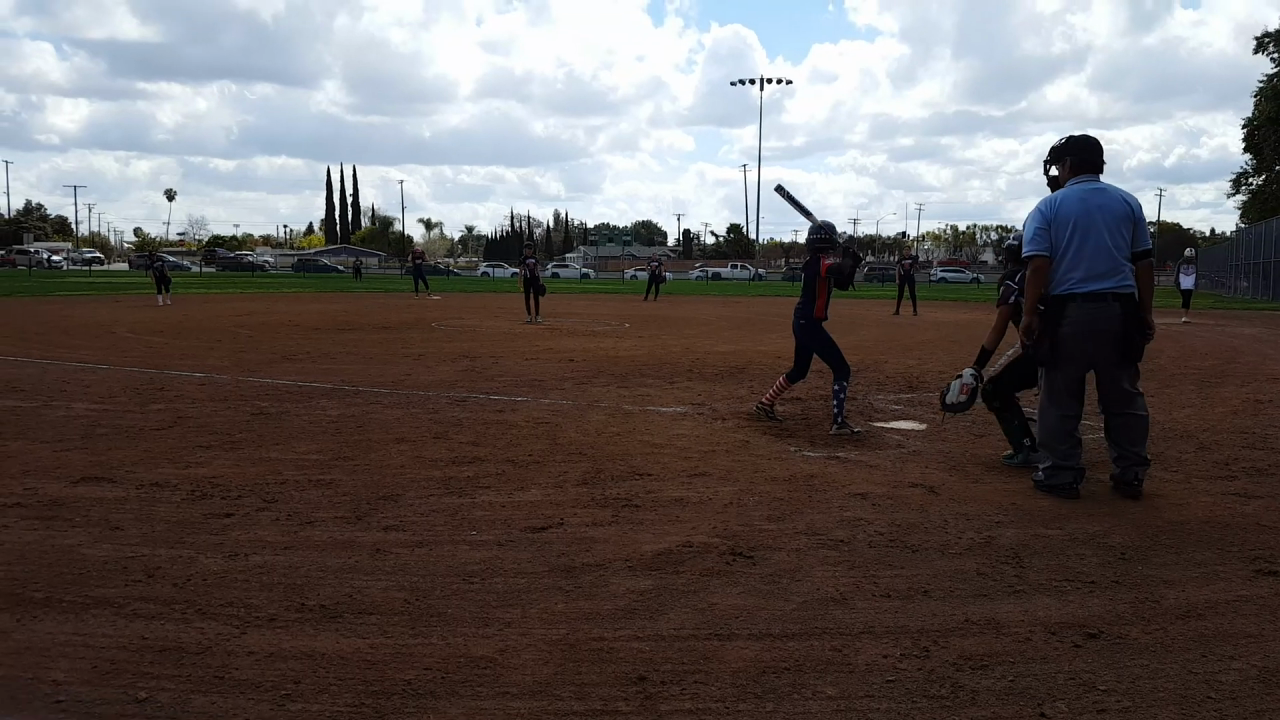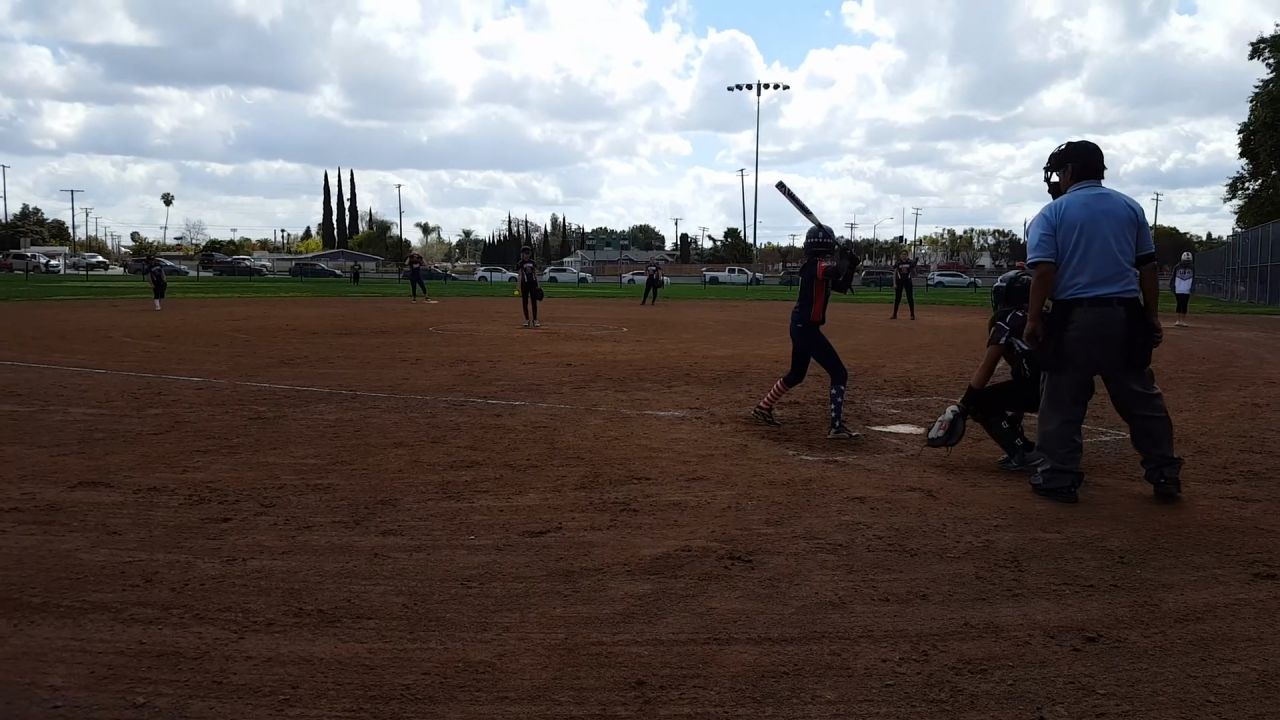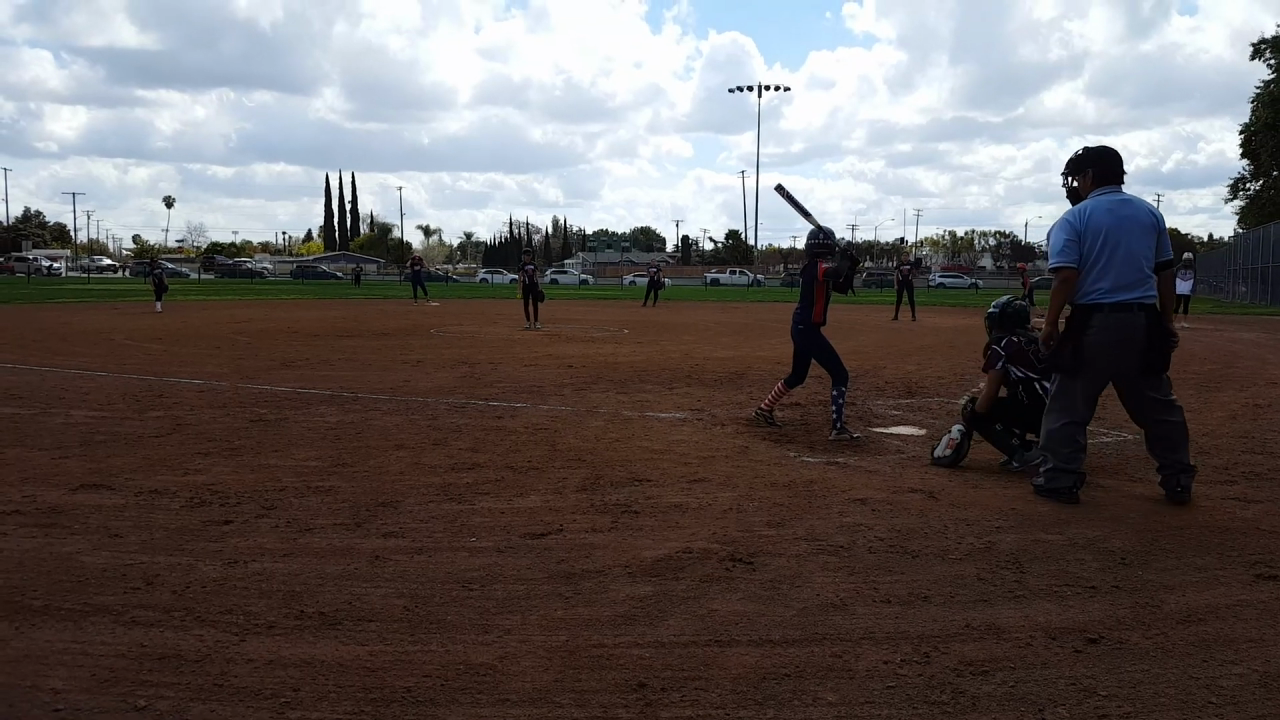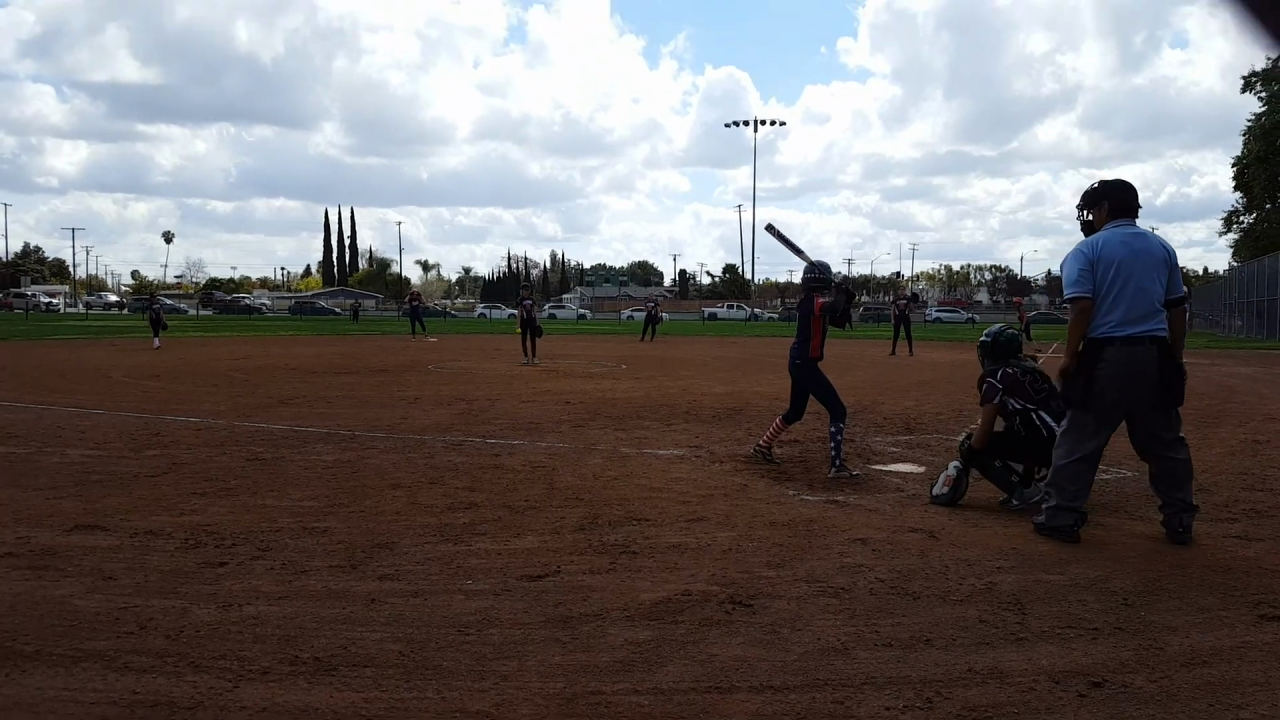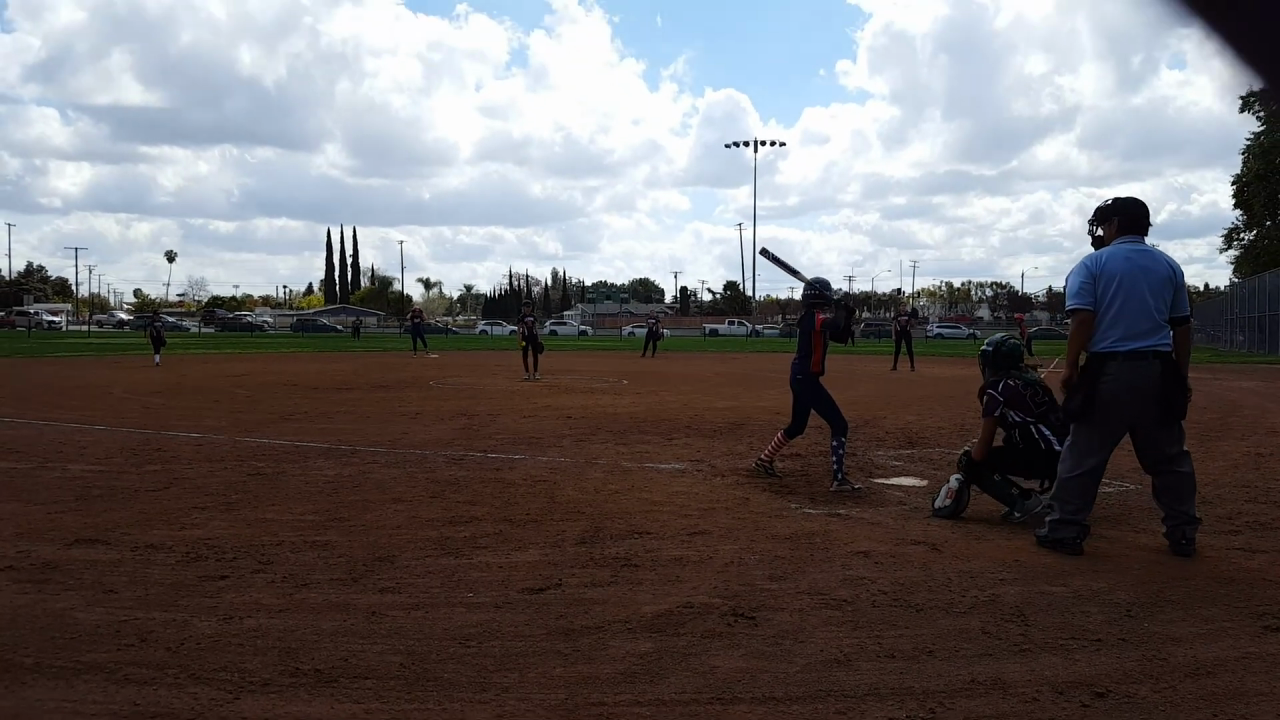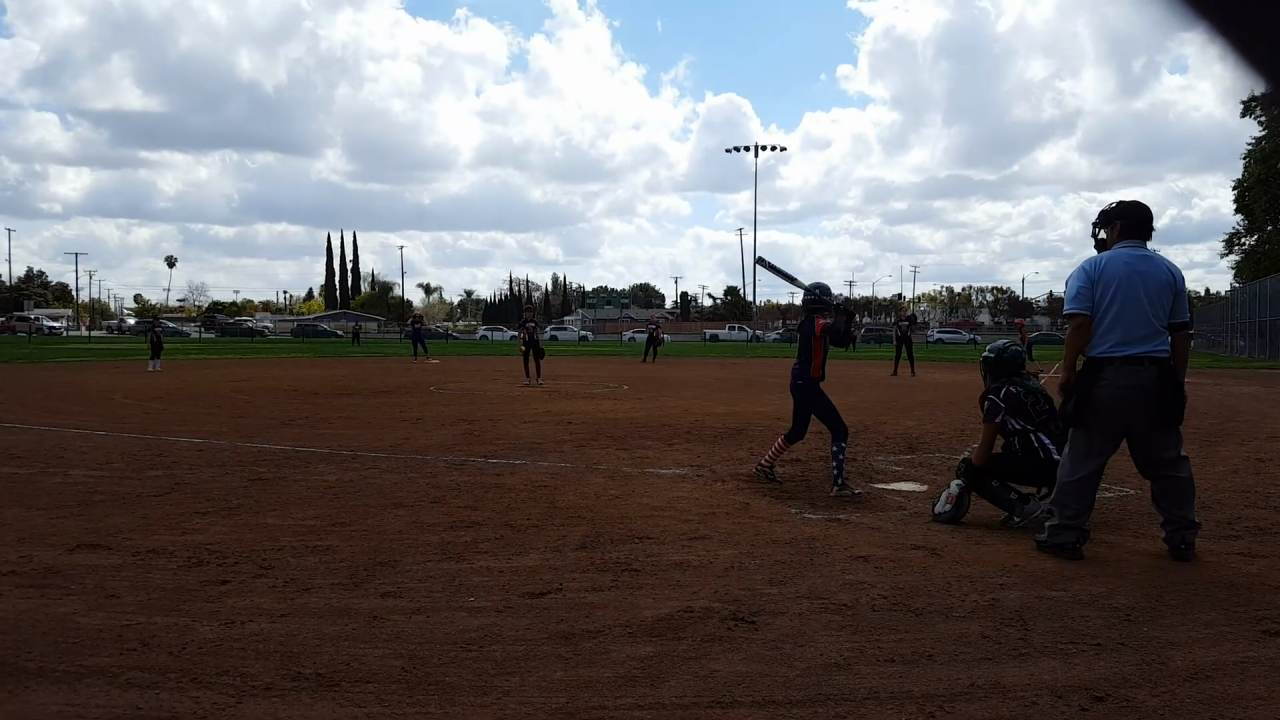
dt=0.2s
person 1, frame 1
left shoulder: (1049, 206)
right shoulder: (1128, 202)
left elbow: (1039, 266)
right elbow: (1143, 263)
left wrist: (1030, 313)
right wrist: (1145, 312)
left hip: (1068, 313)
right hip: (1119, 312)
left knee: (1061, 399)
right knee: (1125, 397)
left ankle: (1060, 475)
right ankle: (1131, 473)
person 1, frame 2
left shoulder: (1053, 213)
right shoulder: (1131, 207)
left elbow: (1044, 272)
right elbow: (1147, 267)
left wrist: (1033, 319)
right wrist: (1151, 317)
left hip: (1075, 318)
right hip: (1125, 316)
left knee: (1061, 404)
right knee: (1141, 400)
left ankle: (1058, 479)
right ankle: (1165, 474)
person 1, frame 3
left shoulder: (1075, 218)
right shoulder: (1151, 214)
left elbow: (1067, 277)
right elbow: (1165, 273)
left wrist: (1051, 324)
right wrist: (1167, 321)
left hip: (1094, 323)
right hip: (1142, 322)
left knee: (1068, 405)
right knee: (1157, 406)
left ankle: (1060, 478)
right ankle: (1178, 480)
person 1, frame 4
left shoulder: (1088, 249)
right shoulder: (1163, 248)
left elbow: (1082, 307)
right elbow: (1176, 309)
left wrist: (1069, 356)
right wrist: (1177, 358)
left hip: (1106, 357)
right hip: (1155, 357)
left knee: (1080, 440)
right knee: (1165, 442)
left ankle: (1062, 517)
right ankle: (1180, 520)
person 1, frame 5
left shoulder: (1093, 264)
right shoulder: (1170, 266)
left elbow: (1083, 320)
right elbow: (1182, 327)
left wrist: (1070, 367)
right wrist: (1182, 376)
left hip: (1108, 372)
right hip: (1159, 372)
left knee: (1083, 454)
right knee: (1169, 456)
left ankle: (1065, 529)
right ankle: (1183, 532)
person 1, frame 6
left shoulder: (1092, 268)
right shoulder: (1170, 271)
left elbow: (1080, 324)
right elbow: (1181, 333)
left wrist: (1067, 370)
right wrist: (1178, 382)
left hip: (1105, 377)
right hip: (1155, 377)
left knee: (1082, 459)
right knee: (1167, 461)
left ankle: (1065, 535)
right ankle: (1182, 538)
person 2, frame 1
left shoulder: (816, 263)
right shoulder: (819, 262)
left elbow: (843, 284)
right elbow: (840, 271)
left wrist: (853, 264)
right wrist: (847, 257)
left hip: (804, 323)
right hip: (810, 324)
left knee: (799, 371)
right knee: (842, 369)
left ankle: (765, 404)
right ankle: (838, 423)
person 2, frame 2
left shoulder: (815, 266)
right shoulder: (816, 265)
left elbow: (842, 287)
right elbow: (836, 273)
left wrist: (850, 267)
right wrist: (844, 259)
left hip: (801, 326)
right hip: (807, 328)
left knee: (796, 375)
right knee: (838, 373)
left ankle: (763, 408)
right ankle: (836, 426)
person 2, frame 3
left shoulder: (816, 268)
right shoulder: (817, 266)
left elbow: (843, 288)
right elbow: (837, 274)
left wrist: (851, 267)
right wrist: (844, 260)
left hip: (802, 328)
right hip: (808, 329)
left knee: (797, 376)
right knee: (839, 374)
left ankle: (764, 409)
right ankle: (837, 428)
person 2, frame 4
left shoulder: (812, 302)
right shoulder: (814, 300)
left elbow: (841, 322)
right elbow: (834, 309)
left wrist: (846, 301)
right wrist: (840, 295)
left hip: (800, 363)
right hip: (805, 364)
left knee: (795, 412)
right knee: (837, 410)
left ankle: (763, 447)
right ankle: (837, 466)
person 2, frame 5
left shoulder: (813, 318)
right shoulder: (814, 316)
left elbow: (842, 337)
right elbow: (835, 325)
left wrist: (847, 317)
right wrist: (840, 311)
left hip: (801, 377)
right hip: (806, 379)
left knee: (796, 426)
right knee: (839, 425)
left ankle: (764, 460)
right ankle: (839, 479)
person 2, frame 6
left shoulder: (813, 323)
right shoulder: (814, 322)
left elbow: (842, 341)
right elbow: (835, 330)
left wrist: (847, 322)
right wrist: (840, 315)
left hip: (802, 383)
right hip: (807, 384)
left knee: (797, 432)
right knee: (839, 430)
left ankle: (765, 465)
right ankle: (838, 484)
person 3, frame 1
left shoulder: (1014, 280)
left elbow: (997, 330)
left wrist: (976, 367)
right wrist: (1028, 372)
left knee: (994, 390)
left ankle: (1028, 450)
person 3, frame 2
left shoulder: (1006, 320)
left elbow: (985, 370)
left wrist: (962, 407)
right wrist: (1017, 410)
left knee: (977, 401)
left ankle: (1023, 451)
person 3, frame 3
left shoulder: (1001, 344)
right shoulder: (1033, 339)
left elbow: (989, 395)
left wrist: (965, 428)
right wrist: (1021, 432)
left hip: (1041, 413)
left knee: (972, 409)
left ankle: (1023, 452)
person 3, frame 4
left shoulder: (996, 376)
right shoulder: (1030, 367)
left elbow: (985, 430)
left wrist: (963, 465)
left hip: (1043, 444)
left knee: (971, 446)
left ankle: (1023, 489)
person 3, frame 5
left shoulder: (996, 387)
right shoulder: (1031, 378)
left elbow: (985, 441)
left wrist: (963, 478)
left hip: (1042, 457)
right hip: (1063, 455)
left knee: (969, 461)
left ankle: (1023, 501)
person 3, frame 6
left shoulder: (998, 394)
right shoulder: (1031, 385)
left elbow: (985, 447)
left wrist: (963, 482)
left hip: (1040, 465)
left knee: (968, 468)
left ankle: (1022, 505)
